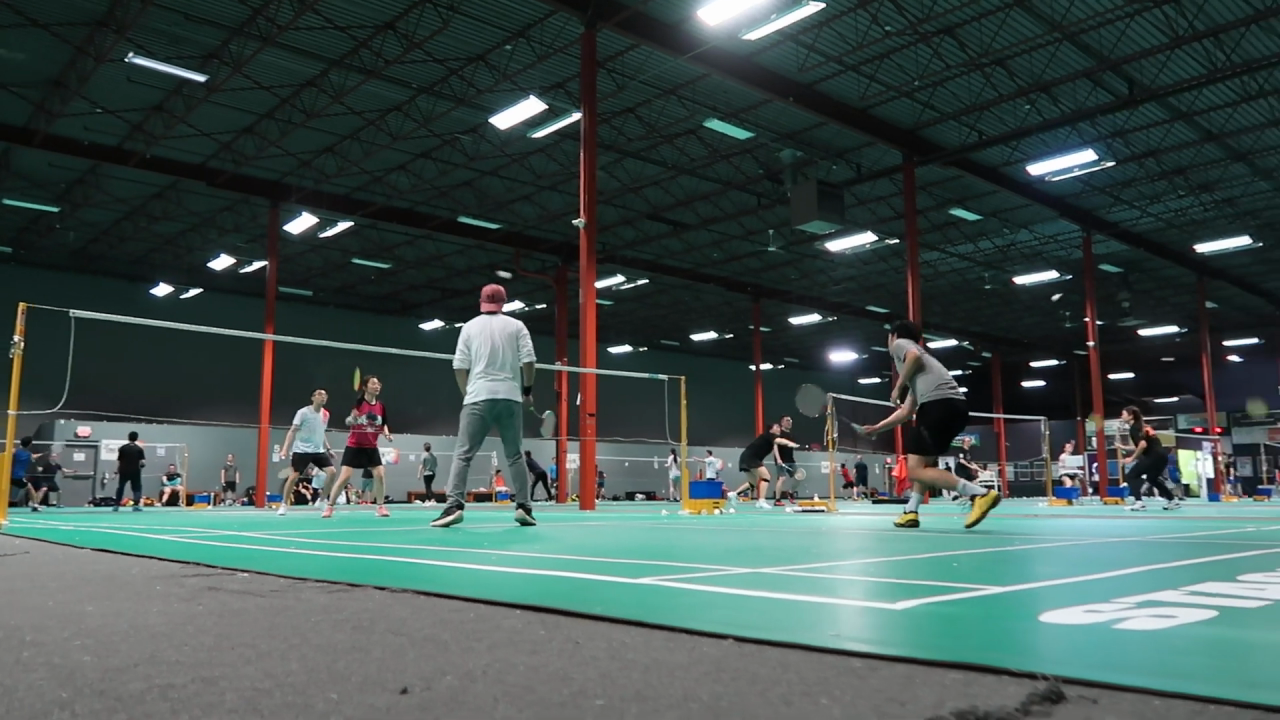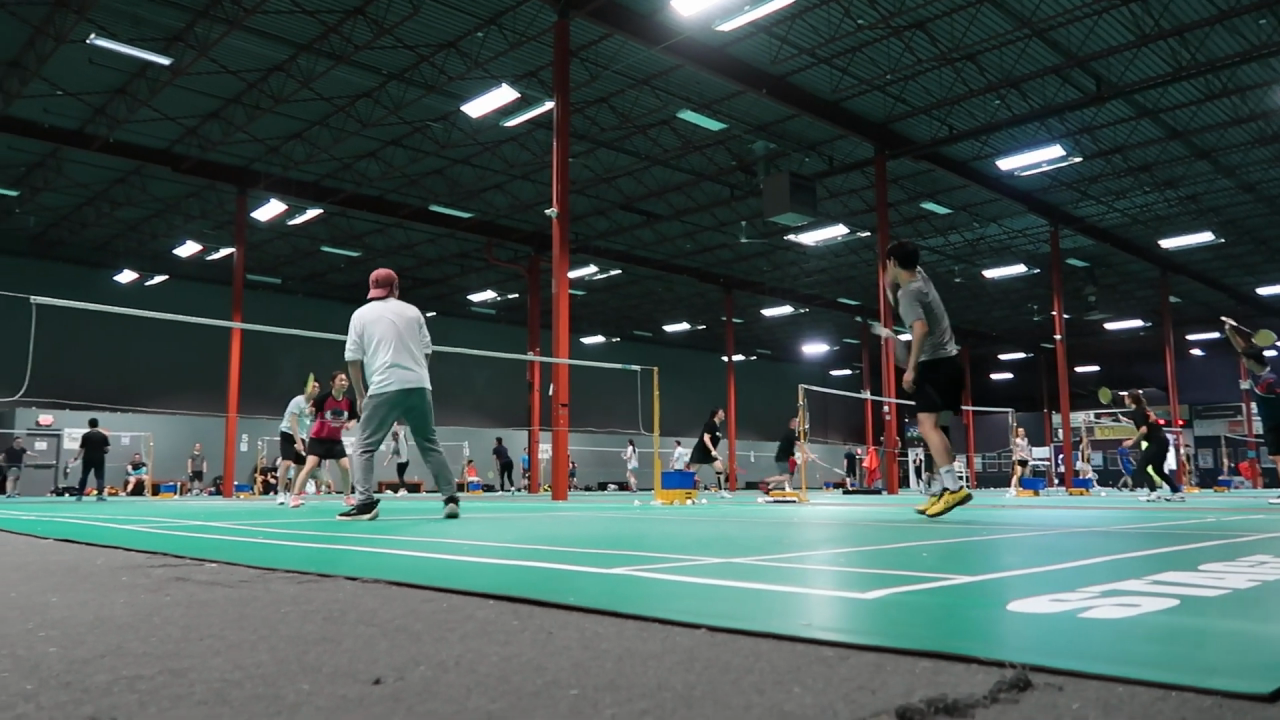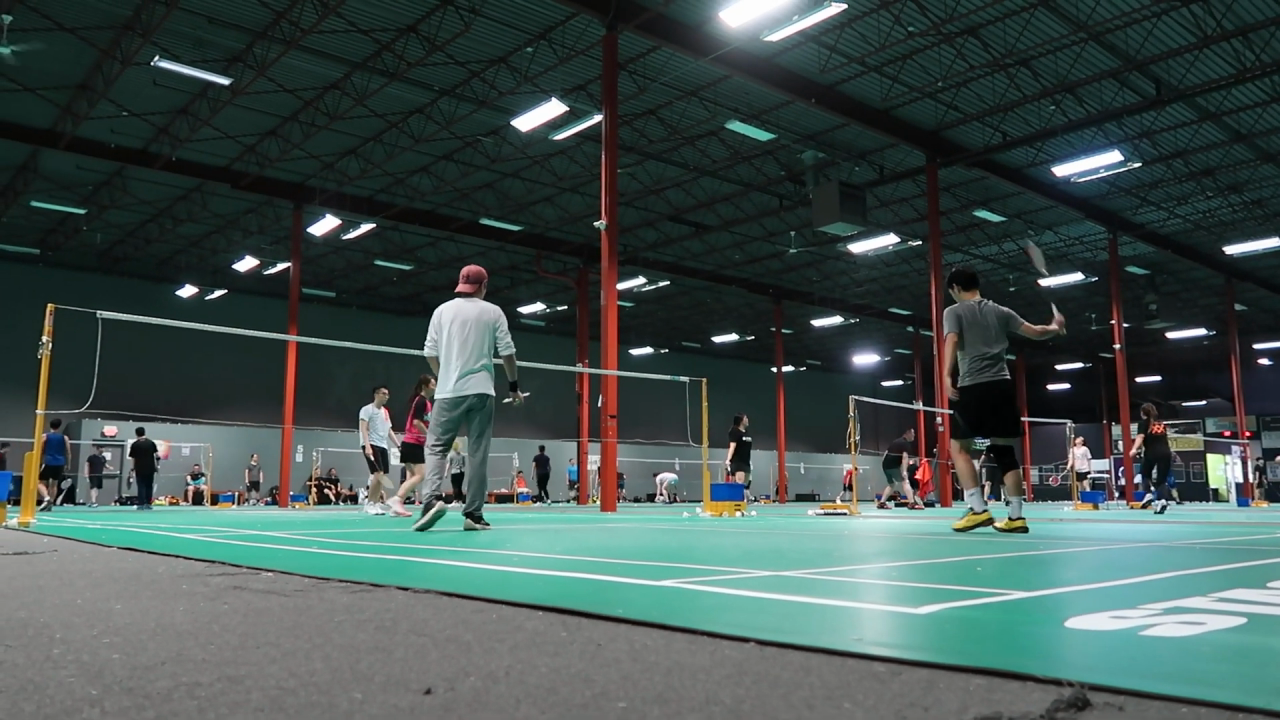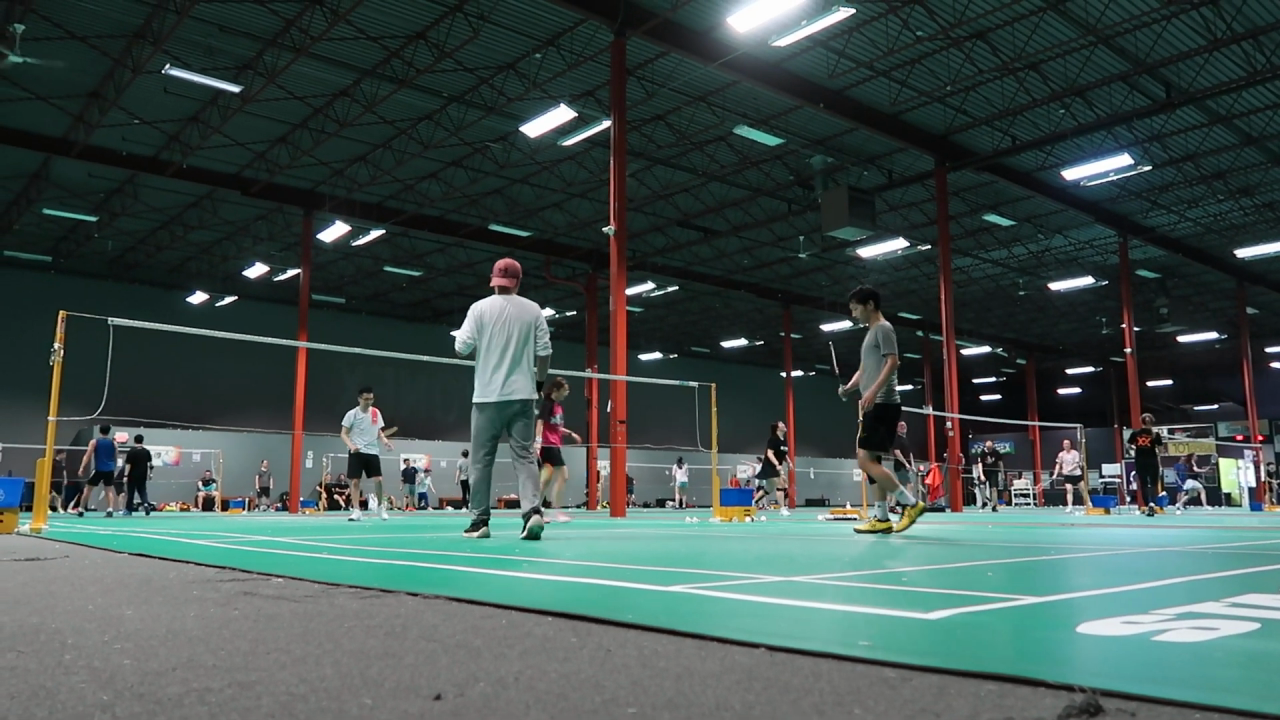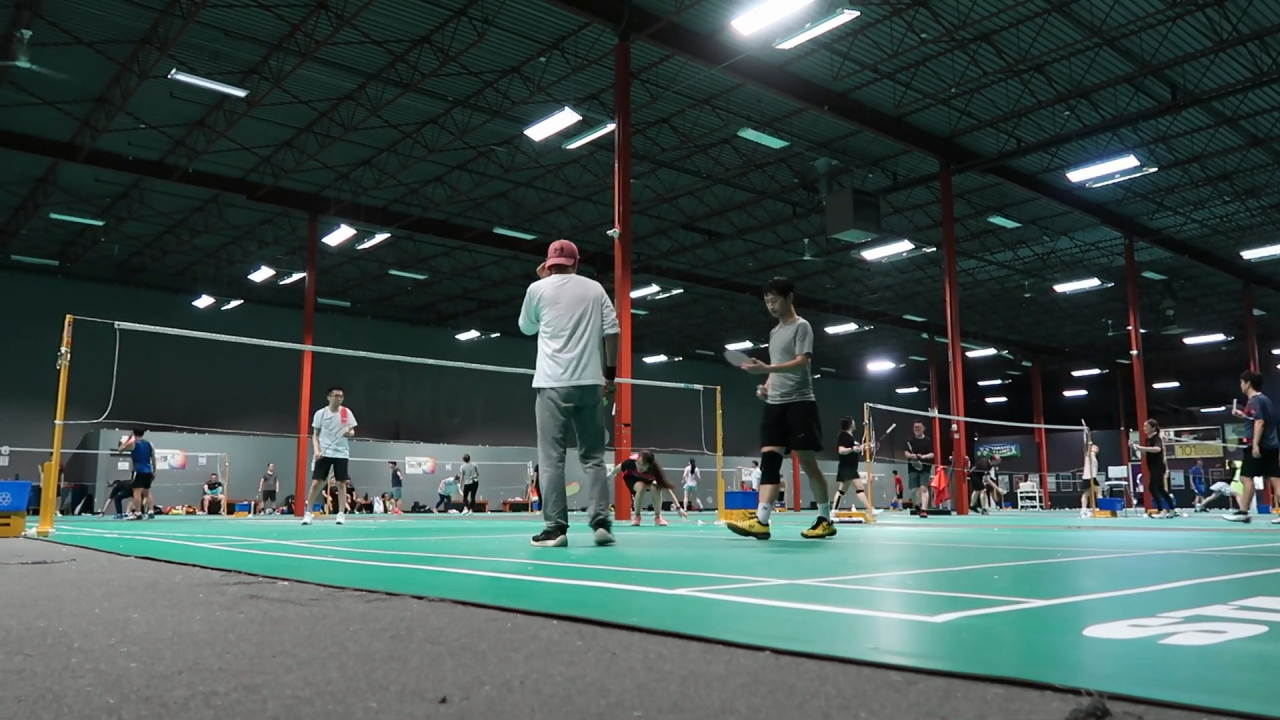
dt=1s
person 1, frame 1
left shoulder: (470, 327)
right shoulder: (516, 326)
left elbow: (460, 366)
right elbow: (528, 361)
left wrist: (467, 396)
right wrist: (527, 390)
left hip: (478, 398)
right hip: (509, 398)
left knee: (463, 454)
right knee: (514, 455)
left ankle: (454, 506)
right ankle: (523, 507)
person 1, frame 2
left shoulder: (361, 315)
right shoulder: (412, 312)
left elbow: (353, 358)
right elbow: (426, 352)
left wrist: (360, 395)
left hip: (383, 389)
right hip: (418, 386)
left knee: (365, 446)
right knee: (430, 445)
left ankle: (365, 503)
right ankle: (450, 498)
person 1, frame 3
left shoulder: (442, 311)
right shoulder: (493, 312)
left elbow: (431, 354)
right elbow: (507, 353)
right wrist: (513, 386)
left hip: (449, 392)
right hip: (481, 391)
left knee: (437, 447)
right knee: (477, 454)
left ankle: (433, 499)
right ankle: (473, 513)
person 1, frame 4
left shoulder: (480, 308)
right shoulder: (533, 310)
left elbow: (461, 346)
right elbow: (544, 352)
right wrist: (539, 384)
left hip: (488, 396)
right hip: (522, 395)
left knee: (481, 459)
right knee: (524, 457)
left ankle: (480, 521)
right ankle: (533, 511)
person 1, frame 5
left shoulder: (537, 288)
right shoulder: (595, 288)
left elbow: (526, 327)
right elbow: (612, 332)
right wrist: (610, 372)
left hip: (553, 383)
right hip: (590, 382)
left knee: (552, 456)
right knee: (593, 454)
left ankle: (555, 528)
right ankle: (601, 522)
person 2, frame 1
left shoulder: (901, 345)
left elbow: (912, 356)
right elbow: (907, 411)
left wrist: (898, 387)
right wrist: (877, 427)
left hip: (938, 404)
right hip: (957, 407)
left knee: (916, 470)
right knee: (921, 458)
left ankle: (980, 494)
right ankle: (910, 512)
person 2, frame 2
left shoulder: (908, 291)
right shoulder: (920, 277)
left elbow: (920, 329)
left wrist: (911, 368)
right wrist: (892, 288)
left hip: (936, 364)
right hip: (948, 362)
left knee: (928, 426)
right knee: (937, 427)
left ankle: (953, 489)
right ankle: (942, 491)
person 2, frame 3
left shoulder: (954, 311)
right shoulder: (999, 311)
left elbow: (951, 342)
right elbow: (1037, 332)
left wrist: (947, 377)
right wrist: (1056, 326)
left hip: (973, 388)
right hip: (1002, 386)
left knee: (959, 448)
right knee: (1003, 452)
left ankle: (979, 509)
right ankle: (1016, 516)
person 2, frame 4
left shoulder: (882, 329)
right shoulder: (870, 334)
left elbow: (892, 362)
right elbow: (864, 369)
left wrist: (872, 391)
right wrist: (850, 386)
left hip: (883, 405)
right hip: (873, 407)
left knee: (866, 460)
right knee: (872, 461)
left ankle: (911, 503)
right ankle: (881, 518)
person 2, frame 5
left shoulder: (801, 326)
right shoulder: (775, 331)
left elbow: (802, 362)
left wrist: (768, 367)
right wrist: (767, 385)
left hip: (799, 402)
right hip: (775, 404)
left knee: (807, 462)
right knee: (769, 460)
left ankle: (825, 520)
right ankle: (761, 520)
